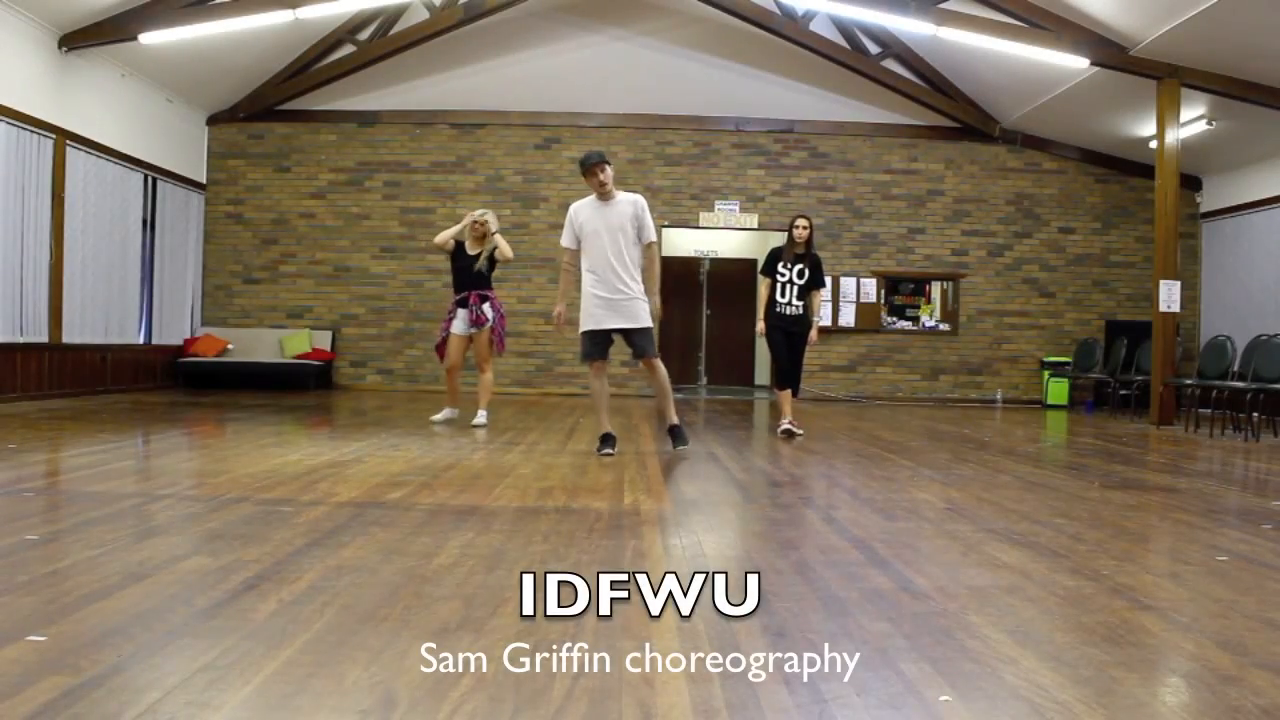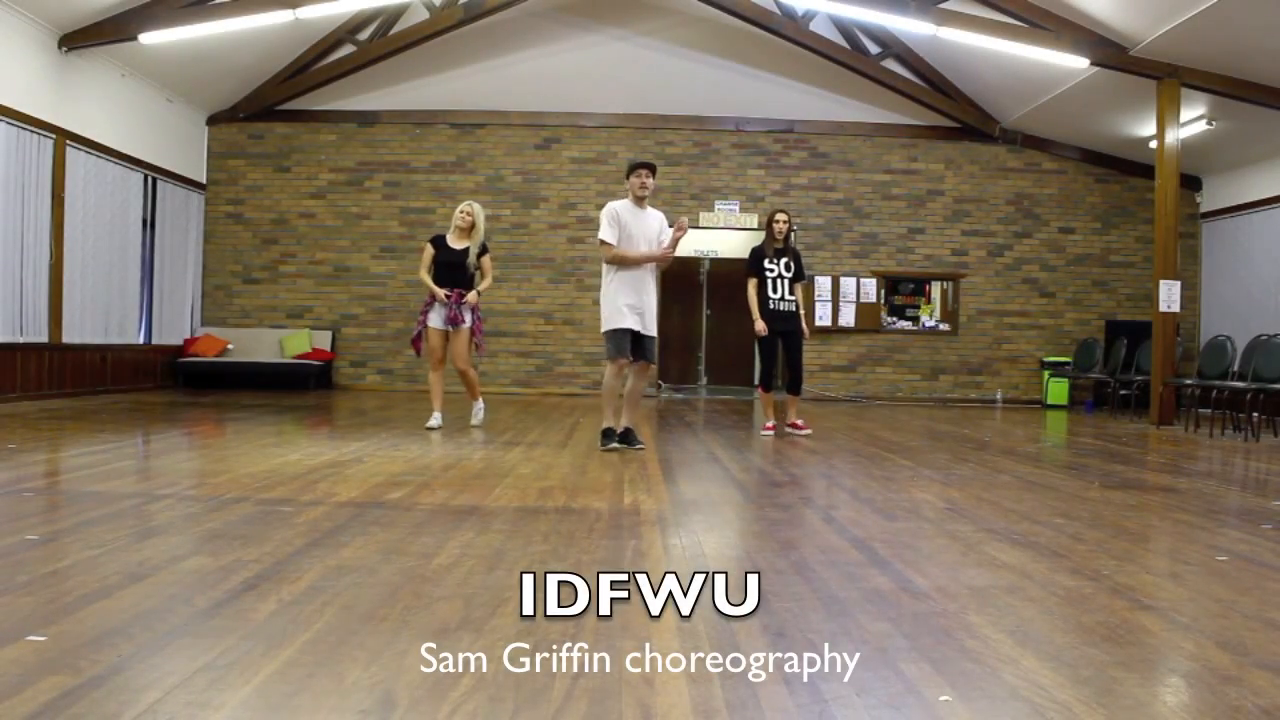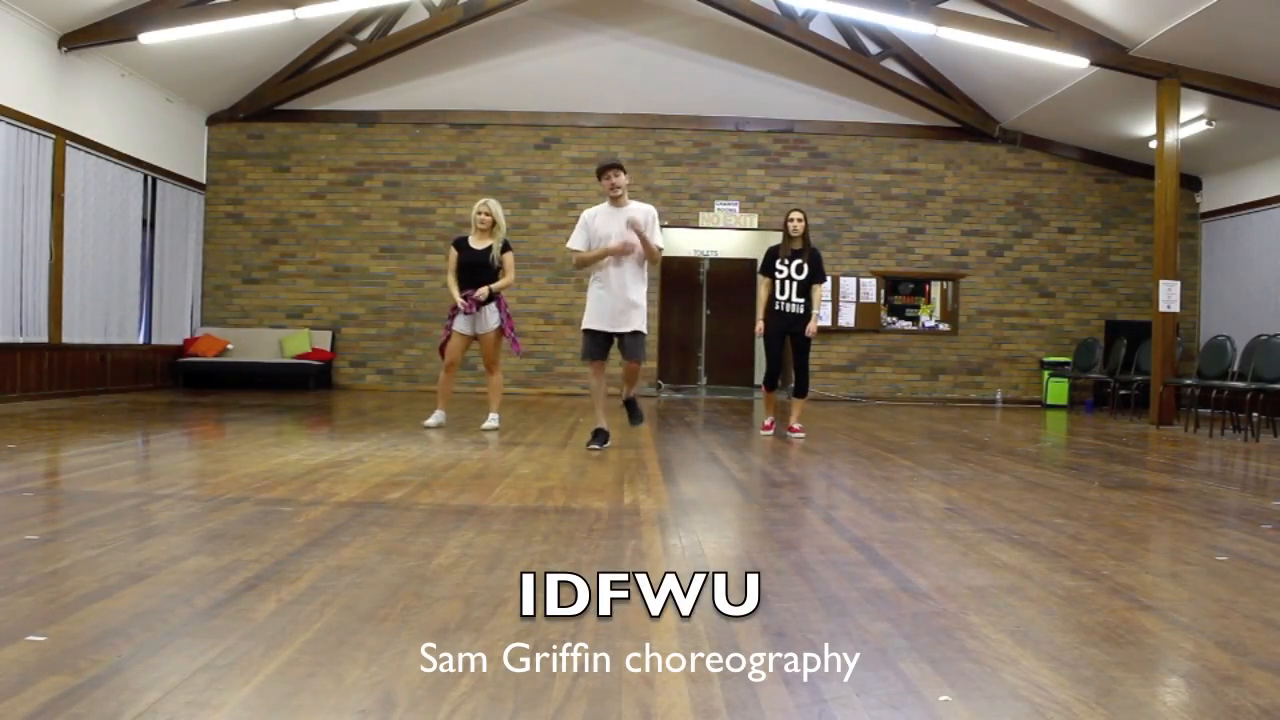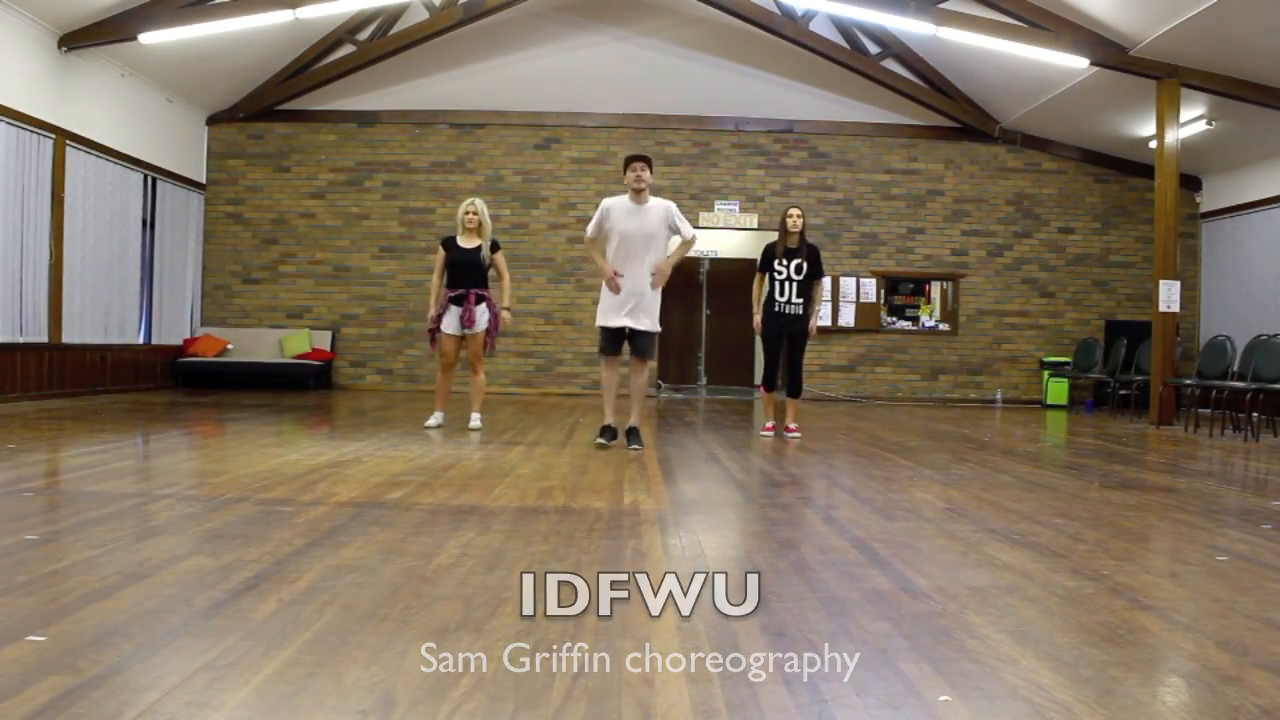
dt=1s
person 1, frame 1
left shoulder: (635, 202)
right shoulder: (577, 211)
left elbow: (650, 250)
right elbow: (569, 260)
left wrist: (653, 295)
right wrist: (560, 301)
left hip: (631, 299)
right hip: (595, 303)
left knee: (651, 359)
right knee: (596, 366)
left ankle: (673, 423)
right ankle: (606, 433)
person 1, frame 2
left shoulder: (658, 218)
right shoulder: (614, 210)
left elbow: (662, 261)
right elbow: (608, 254)
left wrist: (676, 240)
right wrist: (650, 256)
left hip: (646, 302)
right hip: (619, 300)
left knee: (643, 365)
right knee: (618, 361)
left ankle: (626, 427)
right ankle: (608, 428)
person 1, frame 3
left shoulder: (647, 212)
right shoulder: (590, 216)
left elbow: (656, 259)
right elbow: (577, 260)
left wrist: (641, 236)
right wrist: (609, 250)
left hip: (633, 303)
right hip: (600, 303)
left knee: (634, 361)
right knee: (596, 363)
left ankle: (629, 395)
right ankle: (601, 427)
person 1, frame 4
left shoulder: (666, 209)
right shoulder: (609, 207)
left elbow: (690, 238)
right elbow: (590, 240)
left wrist: (668, 264)
right wrist: (604, 268)
left hip: (646, 299)
right hip: (615, 297)
left knee: (640, 361)
right knee: (610, 359)
left ankle: (633, 426)
right ankle: (609, 424)
person 2, frame 1
left shoulder: (813, 260)
right shoulder: (776, 254)
left elbow: (815, 294)
right elbow: (765, 287)
left wrist: (815, 325)
right wrist: (760, 318)
left hip: (799, 323)
right hip: (775, 321)
left knee: (794, 371)
right knee: (782, 369)
left ankle: (784, 420)
right ankle: (788, 419)
person 2, frame 2
left shoulder: (793, 254)
right shoulder: (758, 252)
left elbow: (797, 288)
right elbow: (751, 288)
left wrist: (803, 319)
right wrist: (757, 319)
left hip: (791, 321)
right hip: (768, 320)
left knee: (795, 369)
right knee: (768, 370)
left ankle: (792, 419)
right ankle: (769, 420)
person 2, frame 3
left shoulder: (813, 255)
right shoulder: (774, 252)
left elbow: (817, 289)
right elbow: (764, 286)
left wrist: (814, 318)
right wrist: (760, 318)
left hip: (801, 321)
right hip: (775, 319)
left knee: (801, 370)
right knee: (773, 369)
left ankle: (794, 422)
right ankle: (769, 417)
person 2, frame 4
left shoulder: (811, 251)
right shoulder: (771, 250)
left elbow: (816, 285)
right elbow: (759, 280)
left wrist: (814, 316)
right wrist: (756, 313)
left hip: (799, 320)
right hip: (773, 318)
left knee: (795, 369)
right knee: (771, 368)
left ankle: (791, 422)
right ankle: (769, 420)
person 3, frame 1
left shoulder: (491, 251)
right shoulder: (457, 246)
left elbow: (509, 256)
right elbow: (437, 242)
left wrist: (495, 231)
right wrist: (462, 225)
left hip: (484, 308)
right hip: (460, 309)
left knee: (483, 364)
right knee: (451, 365)
left ankle: (482, 413)
right ankle: (451, 409)
person 3, frame 2
left shoulder: (479, 247)
right shoulder: (437, 241)
left elbow: (488, 278)
right elbow: (423, 271)
left wrist: (476, 291)
right wrist: (435, 288)
left hip: (462, 307)
right hip: (437, 305)
left knee: (461, 365)
right knee: (436, 363)
left ankle: (477, 402)
right ankle: (436, 414)
person 3, frame 3
left shoulder: (501, 245)
right shoulder: (459, 243)
left elbow: (509, 278)
right elbow: (451, 275)
left wrist: (490, 287)
right wrist: (456, 296)
left hip: (490, 309)
right hip: (464, 309)
left knee: (491, 365)
right knee: (450, 362)
left ankle: (493, 416)
right ankle: (440, 413)
person 3, frame 4
left shoulder: (490, 245)
right shoulder: (448, 243)
left elbow: (504, 276)
right elbow: (438, 275)
left wrist: (505, 307)
right wrist: (432, 305)
left hip: (479, 307)
right hip: (452, 306)
left knee: (476, 365)
right knee: (446, 364)
left ankle: (475, 415)
right ankle: (438, 413)
